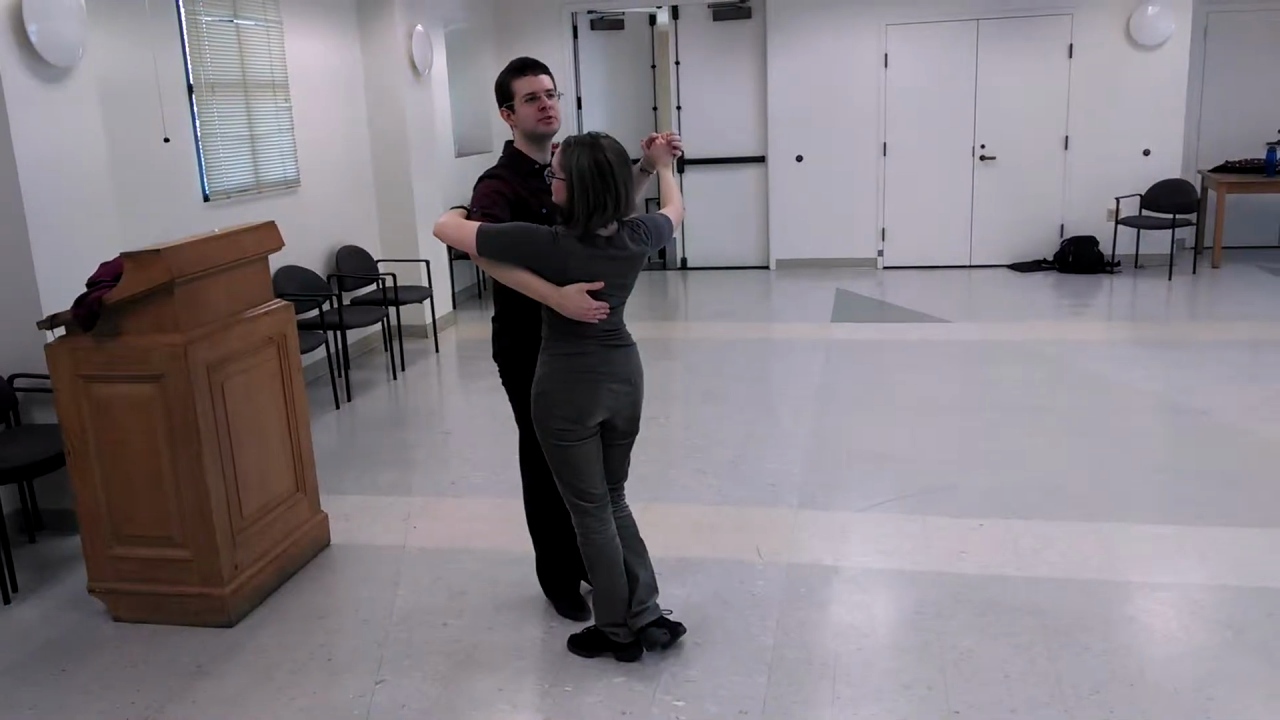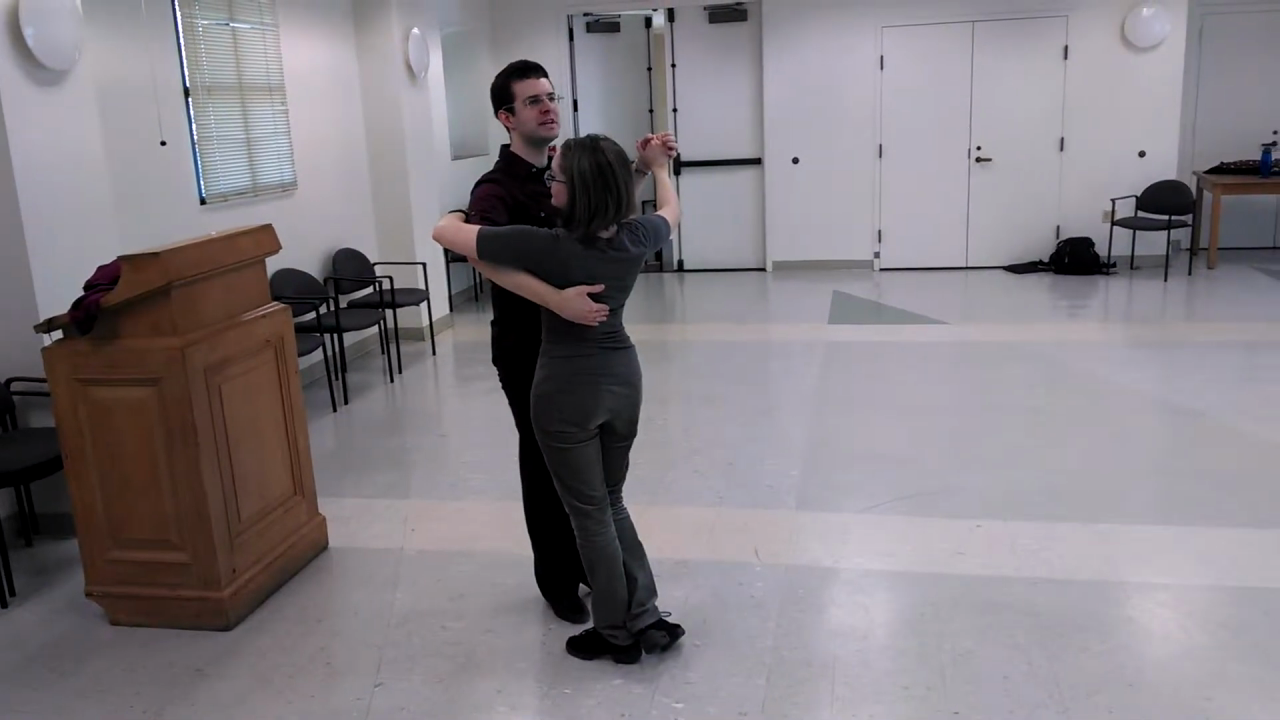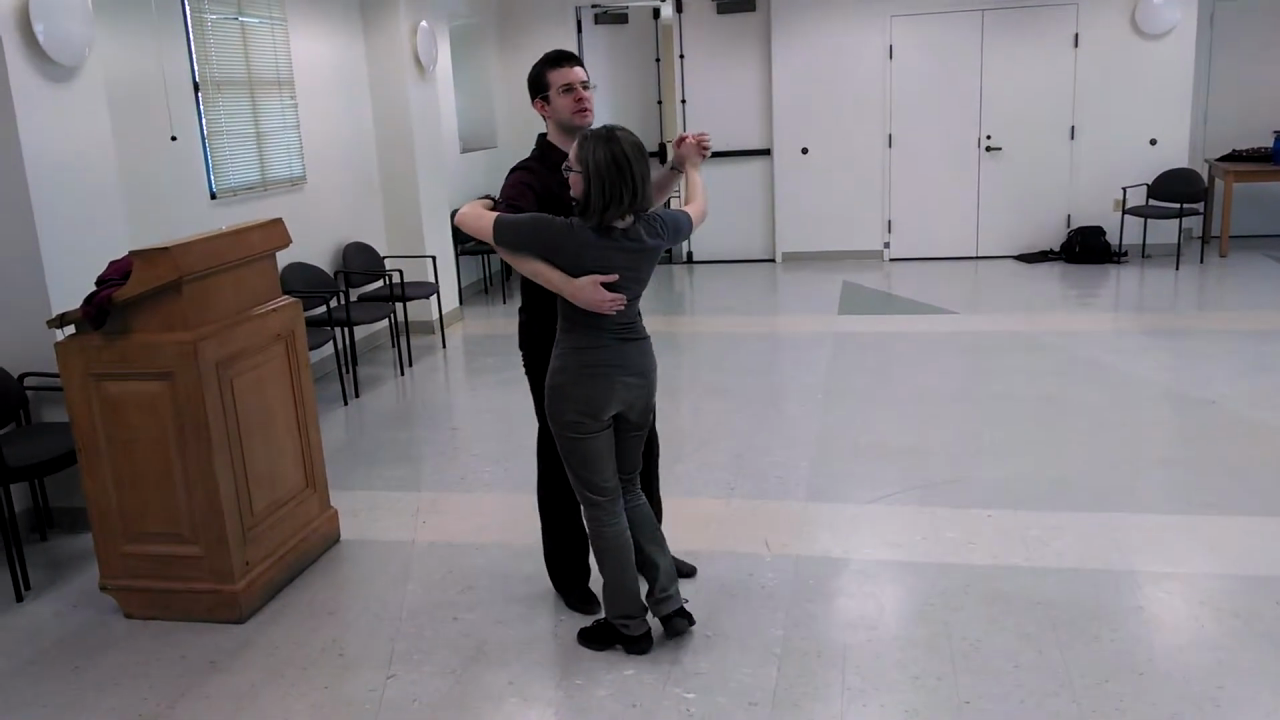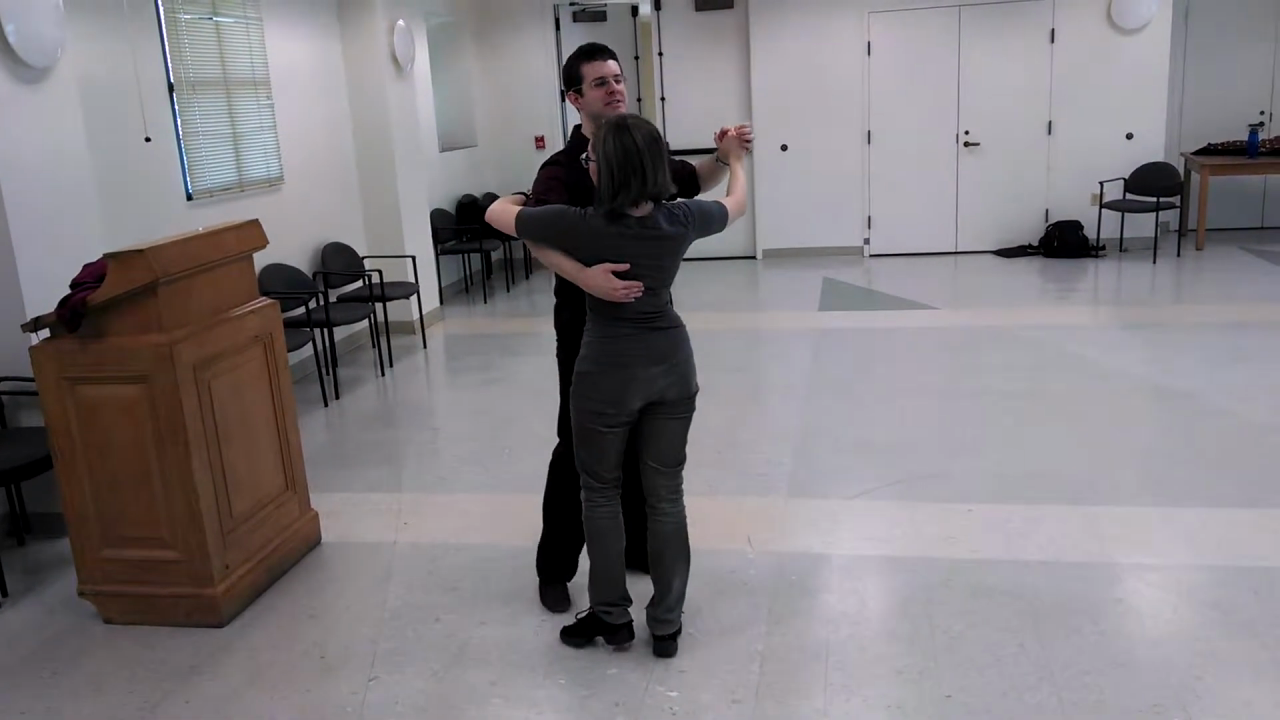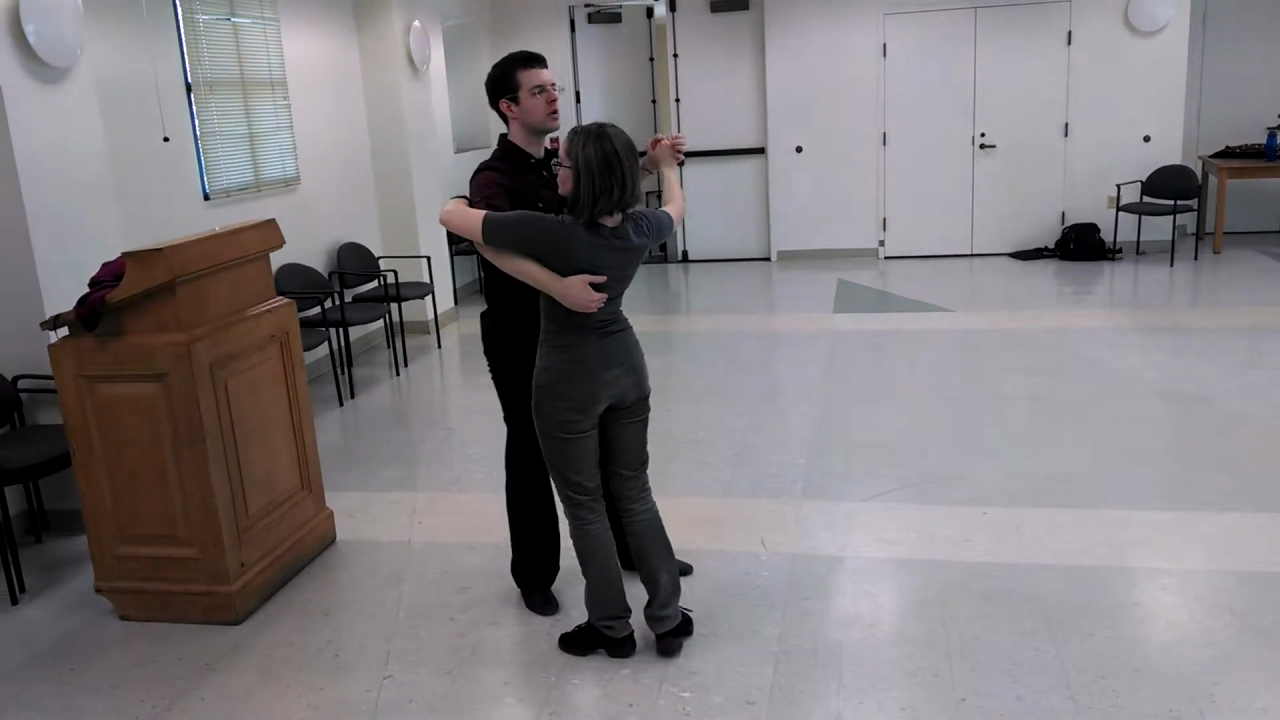
dt=1s
person 1, frame 1
right shoulder: (499, 185)
left wrist: (647, 166)
right wrist: (555, 297)
right hip: (528, 348)
right knee: (545, 461)
left ankle: (588, 557)
right ankle: (558, 576)
person 1, frame 2
right shoulder: (496, 190)
right elbow: (488, 257)
left wrist: (643, 168)
right wrist: (556, 299)
right hip: (529, 353)
right knee: (546, 466)
left ankle: (589, 561)
right ankle: (557, 579)
person 1, frame 3
right shoulder: (530, 179)
left wrist: (678, 166)
right wrist: (570, 288)
right hip: (556, 344)
left knee: (639, 445)
right knee: (562, 458)
right ankle: (569, 572)
person 1, frame 4
right shoulder: (562, 170)
left elbow: (692, 181)
left wrist: (725, 155)
right wrist: (583, 277)
right hip: (588, 334)
right knee: (580, 450)
left ankle: (634, 545)
right ankle: (554, 567)
person 1, frame 5
left shoulder: (561, 166)
right shoulder: (495, 178)
right wrist: (557, 286)
right hip: (520, 344)
right knee: (532, 457)
left ankle: (637, 550)
right ankle: (534, 574)
person 2, frame 1
left shoulder: (547, 245)
right shoulder: (637, 236)
left elbow: (445, 229)
right elbow: (675, 211)
left wrist: (462, 208)
right wrist: (664, 165)
left hip: (567, 386)
right hip: (624, 376)
left knee: (590, 511)
right knee: (614, 500)
left ankle: (617, 631)
right ankle: (648, 616)
person 2, frame 2
left shoulder: (547, 247)
right shoulder: (635, 237)
left elbow: (444, 233)
right elbow: (671, 212)
left wrist: (461, 213)
right wrist: (659, 166)
left hip: (566, 388)
right hip: (622, 378)
left knee: (589, 512)
right knee: (611, 502)
left ankle: (617, 634)
right ankle: (646, 618)
person 2, frame 3
left shoulder: (563, 236)
right shoulder: (654, 229)
left elbow: (466, 219)
right elbow: (697, 210)
left wrist: (486, 201)
right wrist: (692, 166)
left hip: (581, 379)
right hip: (637, 368)
left knee: (602, 503)
right knee: (629, 490)
left ankle: (628, 624)
right ankle: (667, 602)
person 2, frame 4
left shoulder: (580, 226)
right shoulder: (680, 220)
left elbow: (496, 213)
right elbow: (736, 204)
left wrist: (521, 196)
right wrist: (735, 159)
left hip: (608, 371)
right hip: (671, 363)
left knee: (600, 491)
right knee: (665, 495)
left ankle: (610, 614)
right ankle: (666, 625)
person 2, frame 5
left shoulder: (552, 234)
right shoulder: (639, 228)
left elbow: (451, 216)
right elbow: (675, 209)
left wrist: (464, 199)
right wrist: (667, 165)
left hip: (569, 380)
right hip: (626, 369)
left knee: (584, 505)
right knee: (635, 494)
left ankle: (612, 626)
right ankle: (668, 618)
